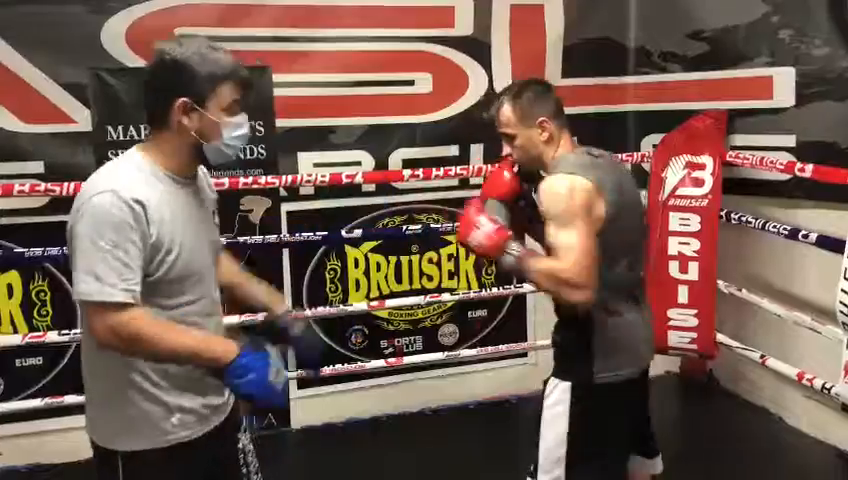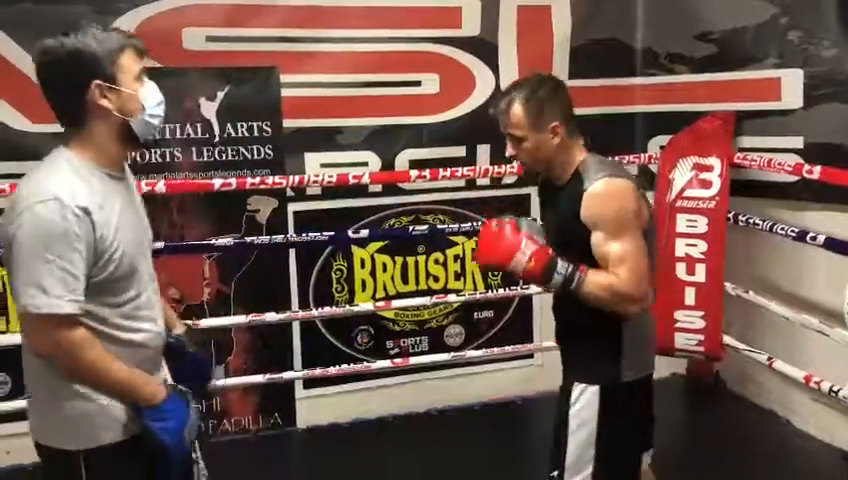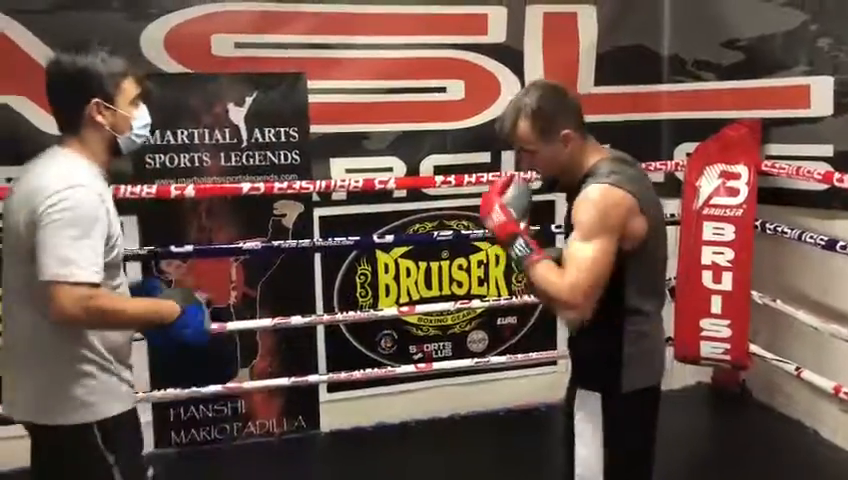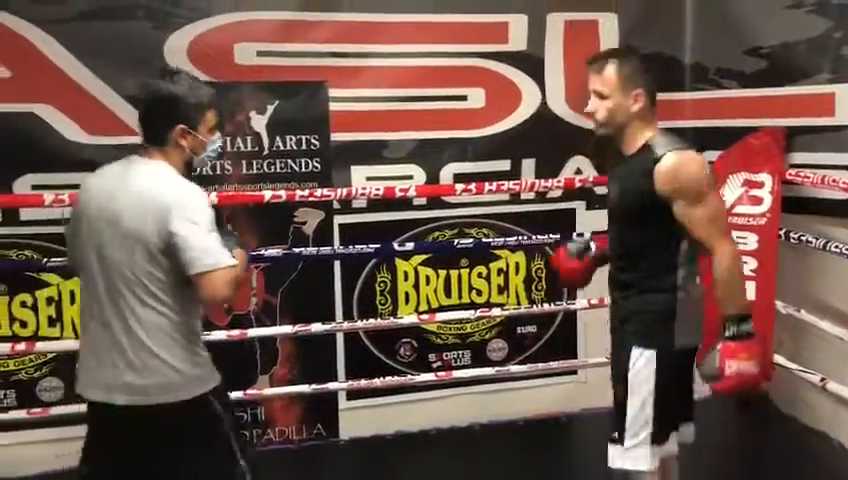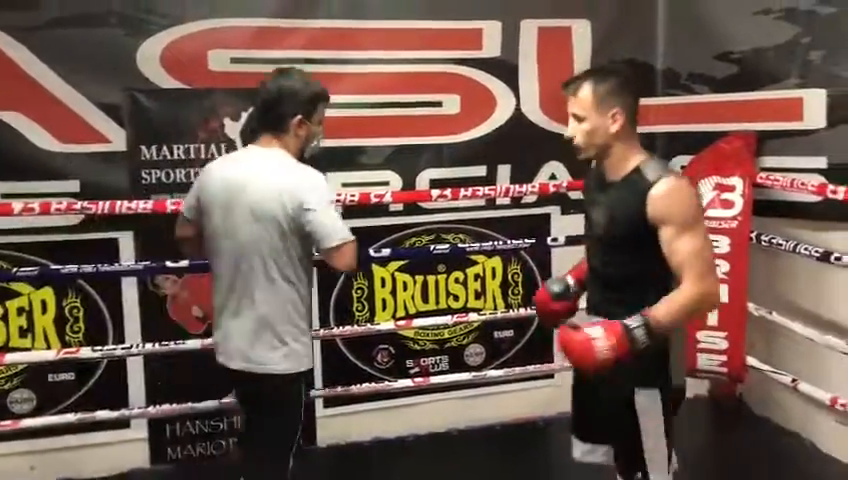
dt=0.5s
person 1, frame 1
left shoulder: (195, 180)
right shoulder: (118, 199)
right elbow: (112, 324)
left wrist: (277, 309)
right wrist: (230, 355)
left hip: (212, 409)
right hip: (142, 435)
person 1, frame 2
left shoulder: (115, 172)
right shoulder: (55, 203)
right elbow: (52, 335)
left wrist: (175, 333)
right wrist: (154, 394)
left hip: (140, 402)
right hip: (93, 427)
person 1, frame 3
left shoulder: (54, 175)
right shoulder: (75, 191)
right elbow: (74, 304)
left wrist: (134, 290)
right wrist: (169, 312)
left hip: (53, 396)
right hip: (82, 399)
person 1, frame 4
left shoulder: (95, 184)
right shoulder: (182, 198)
left elbow: (79, 260)
right elbow: (218, 289)
right wrist: (237, 257)
left hip: (105, 380)
right hip: (175, 382)
person 1, frame 5
left shoulder: (215, 172)
right shoulder: (304, 182)
left elbow: (185, 235)
right elbow: (344, 259)
left hip: (232, 342)
right hip: (278, 348)
left knee: (265, 443)
person 2, frame 1
left shoulder: (563, 185)
right shoulder: (603, 167)
left elbow: (578, 287)
left wrist: (501, 247)
right wrist: (516, 205)
left hip: (594, 355)
right hip: (632, 342)
person 2, frame 2
left shoulder: (605, 190)
right shoulder: (553, 179)
left elbow: (633, 296)
left wrist: (545, 267)
right wrist: (513, 252)
left hip: (608, 360)
right hip: (603, 353)
person 2, frame 3
left shoulder: (602, 197)
right shoulder: (613, 166)
left elbow: (573, 302)
left wrist: (514, 237)
right wrist: (556, 263)
left hip: (615, 366)
right hip: (621, 354)
person 2, frame 4
left shoulder: (674, 164)
right shoulder: (627, 156)
left elbow: (723, 251)
left wrist: (738, 333)
right wrist: (595, 252)
left hip: (661, 324)
right hip: (631, 316)
person 2, frame 5
left shoulder: (665, 191)
right shoulder: (596, 177)
left elbow: (702, 288)
left wrist: (628, 333)
right wrist: (574, 282)
left hip: (640, 352)
right hip: (605, 342)
